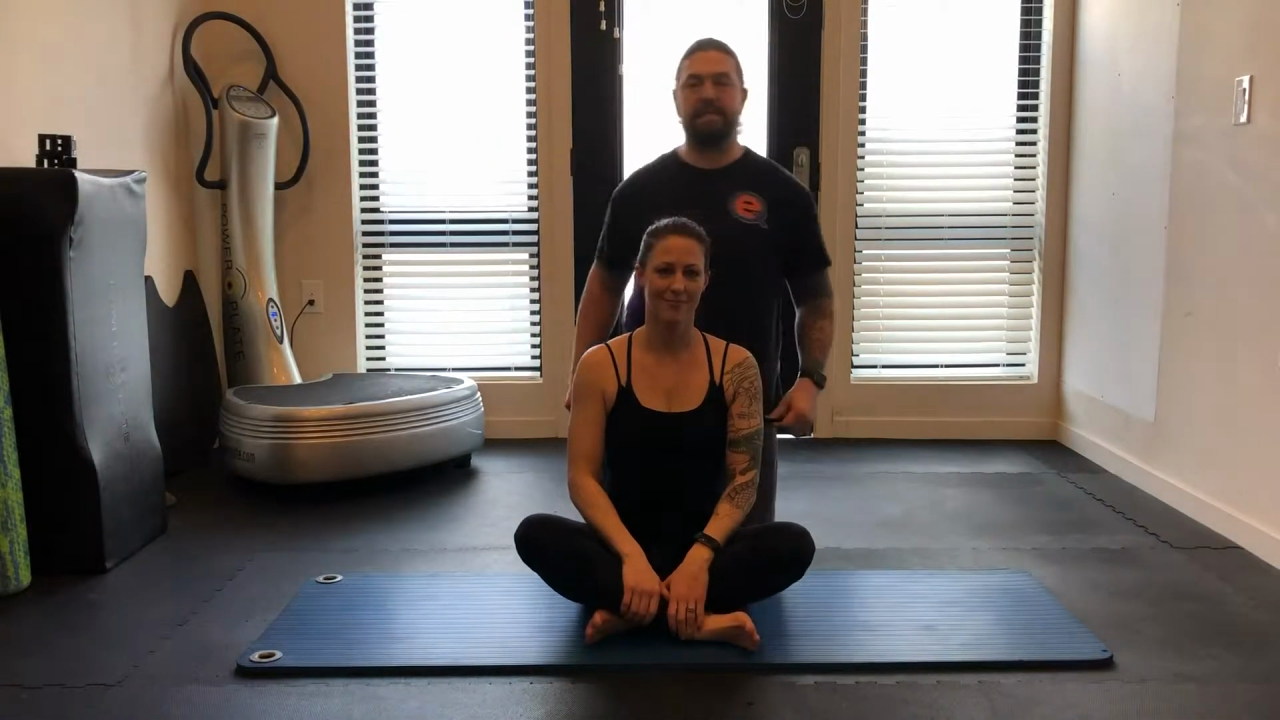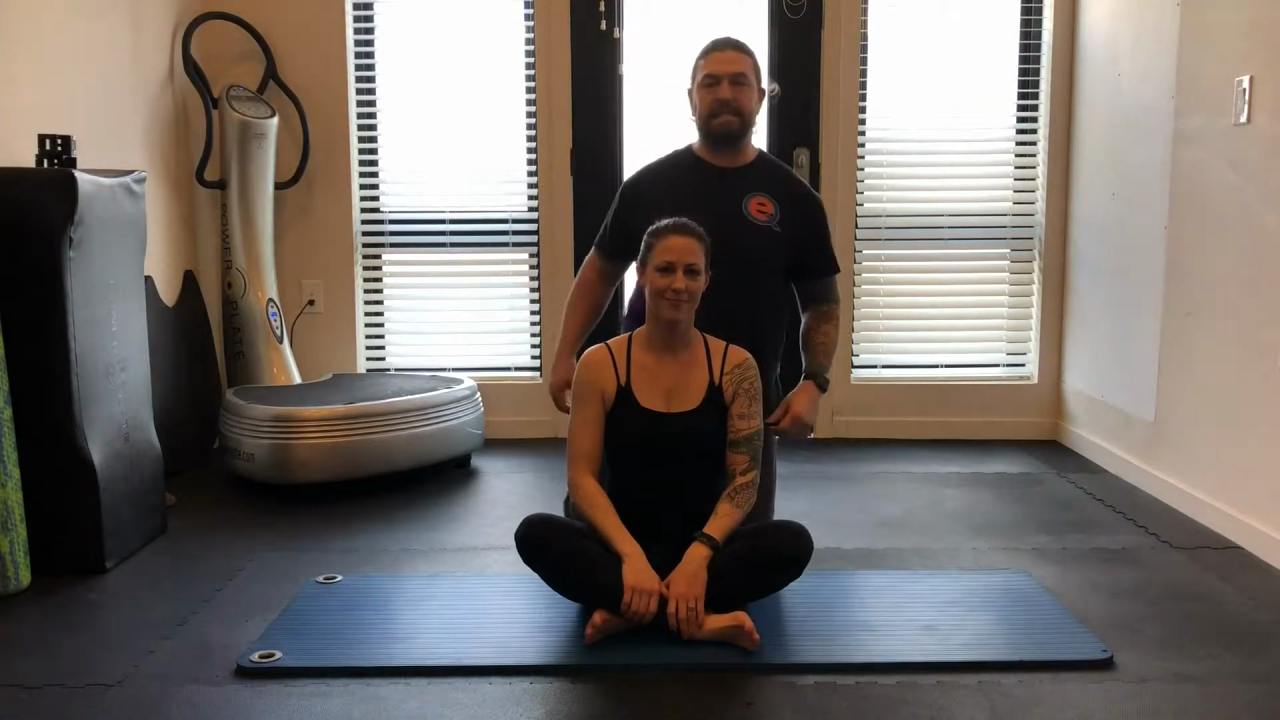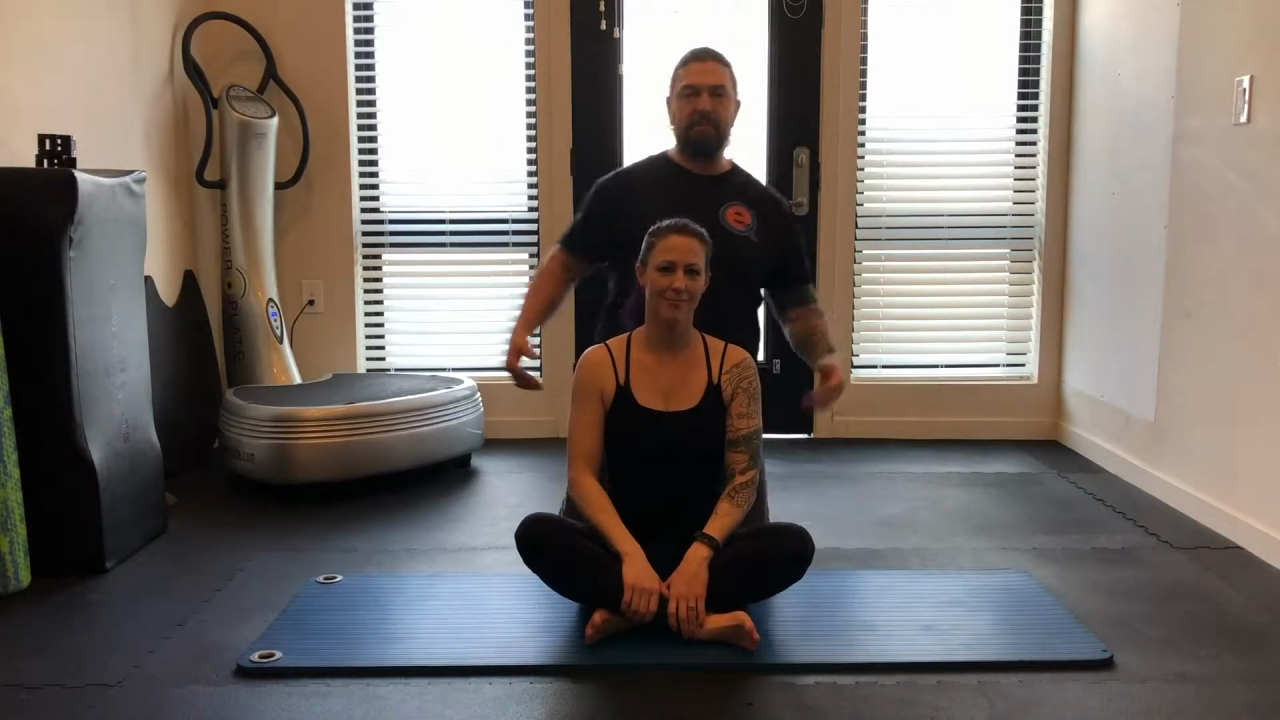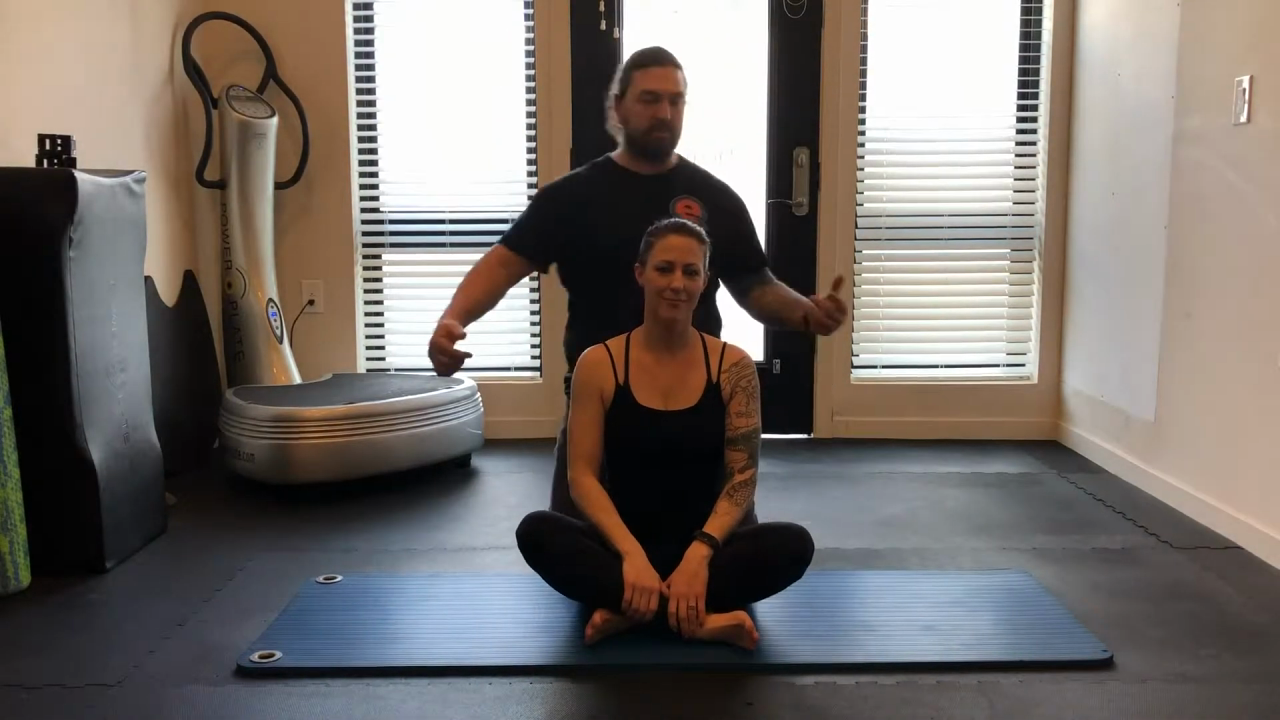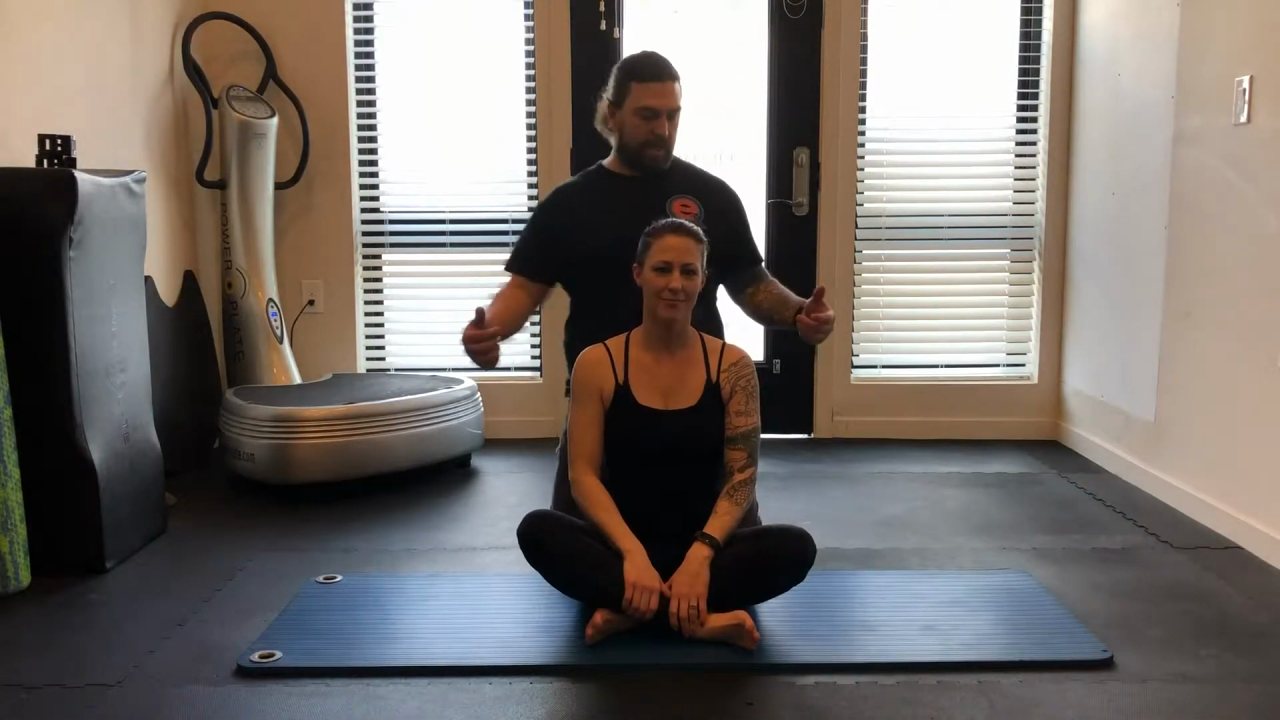
dt=0.2s
person 1, frame 1
left shoulder: (781, 194)
right shoulder: (640, 190)
left elbow: (815, 298)
right elbow: (606, 281)
left wrist: (810, 381)
right wrist: (581, 371)
person 1, frame 2
left shoulder: (792, 197)
right shoulder: (649, 185)
left elbow: (822, 304)
right elbow: (602, 270)
left wrist: (812, 384)
right wrist: (565, 354)
person 1, frame 3
left shoulder: (766, 210)
right shoulder: (622, 191)
left elbow: (797, 308)
right elbow: (563, 264)
left wrist: (825, 356)
right wrist: (523, 329)
person 1, frame 4
left shoulder: (714, 198)
right shoulder: (572, 196)
left elbow: (756, 286)
right elbow: (505, 262)
left wrist: (806, 313)
right wrist: (452, 319)
person 1, frame 5
left shoulder: (710, 195)
right shoulder: (568, 206)
left elbow: (750, 284)
right elbow: (523, 291)
left wrist: (795, 311)
right wrist: (489, 326)
person 2, frame 1
left shoulder: (735, 366)
right shoulder: (600, 365)
left elbow: (744, 479)
right elbow: (582, 478)
left wrist: (699, 557)
right wrist: (632, 557)
left hip: (706, 549)
right hip: (625, 549)
left knee: (794, 544)
right knee: (535, 534)
left ankle: (631, 611)
right ankle: (702, 620)
person 2, frame 2
left shoulder: (735, 367)
right shoulder: (600, 364)
left elbow: (745, 479)
right elbow: (582, 478)
left wrist: (698, 554)
right wrist: (632, 556)
left hip: (705, 550)
right hip: (624, 548)
left knee: (793, 541)
right knee: (535, 534)
left ankle: (629, 611)
right ankle: (701, 619)
person 2, frame 3
left shoulder: (735, 366)
right shoulder: (599, 364)
left elbow: (744, 479)
right elbow: (582, 477)
left wrist: (699, 555)
right wrist: (632, 556)
left hip: (705, 550)
right hip: (624, 548)
left knee: (793, 544)
right knee: (535, 534)
left ankle: (626, 610)
right ankle: (702, 619)
person 2, frame 4
left shoulder: (733, 366)
right shoulder: (598, 364)
left elbow: (742, 478)
right elbow: (582, 477)
left wrist: (699, 554)
right wrist: (632, 555)
left hip: (704, 549)
right hip: (624, 549)
left knee: (793, 544)
right knee: (536, 532)
left ankle: (630, 610)
right ankle: (703, 619)
person 2, frame 5
left shoulder: (733, 366)
right shoulder: (597, 364)
left elbow: (742, 477)
right elbow: (583, 476)
left wrist: (700, 555)
right wrist: (633, 553)
left hip: (704, 549)
right hip: (623, 549)
left knee: (795, 547)
right knee: (537, 530)
left ankle: (630, 610)
right ankle: (703, 619)
